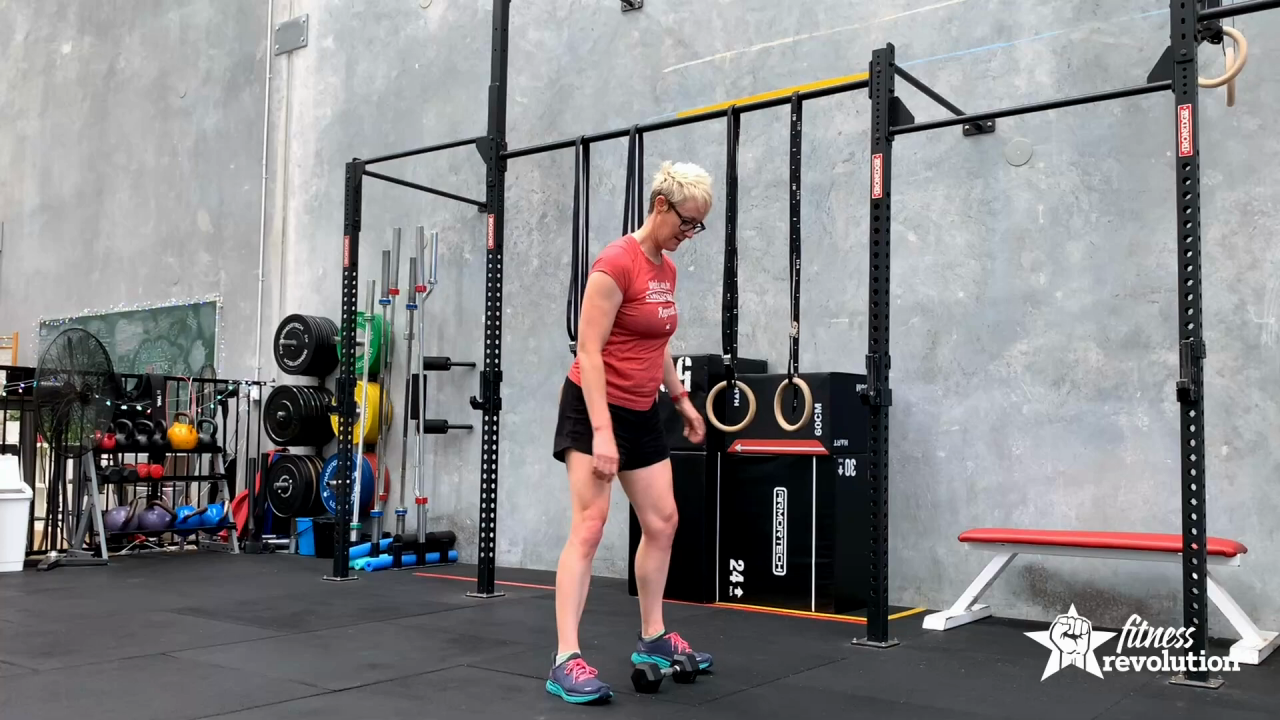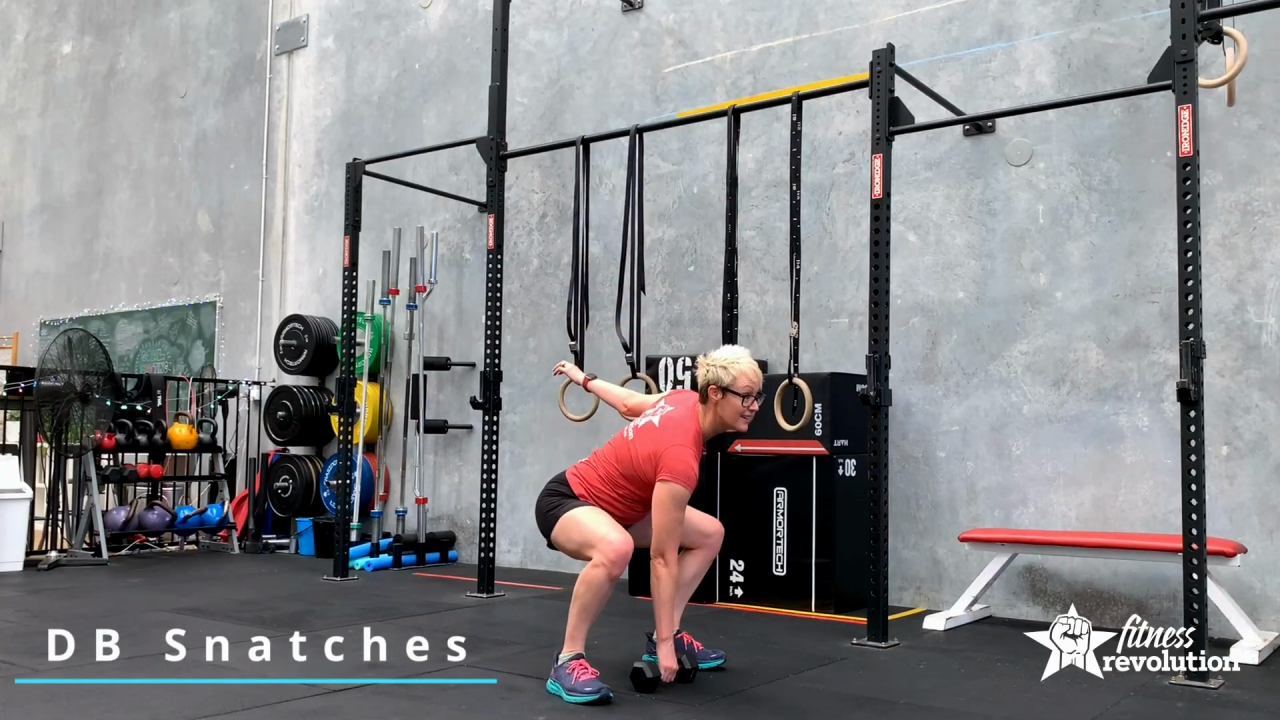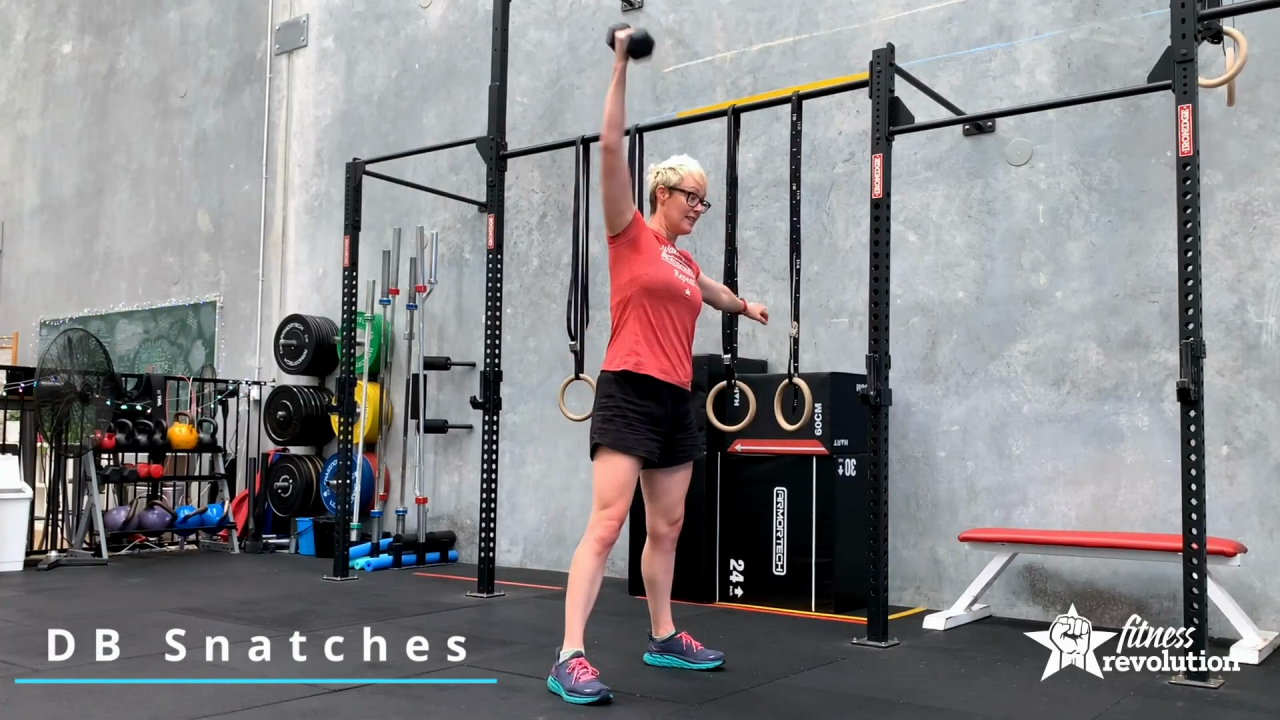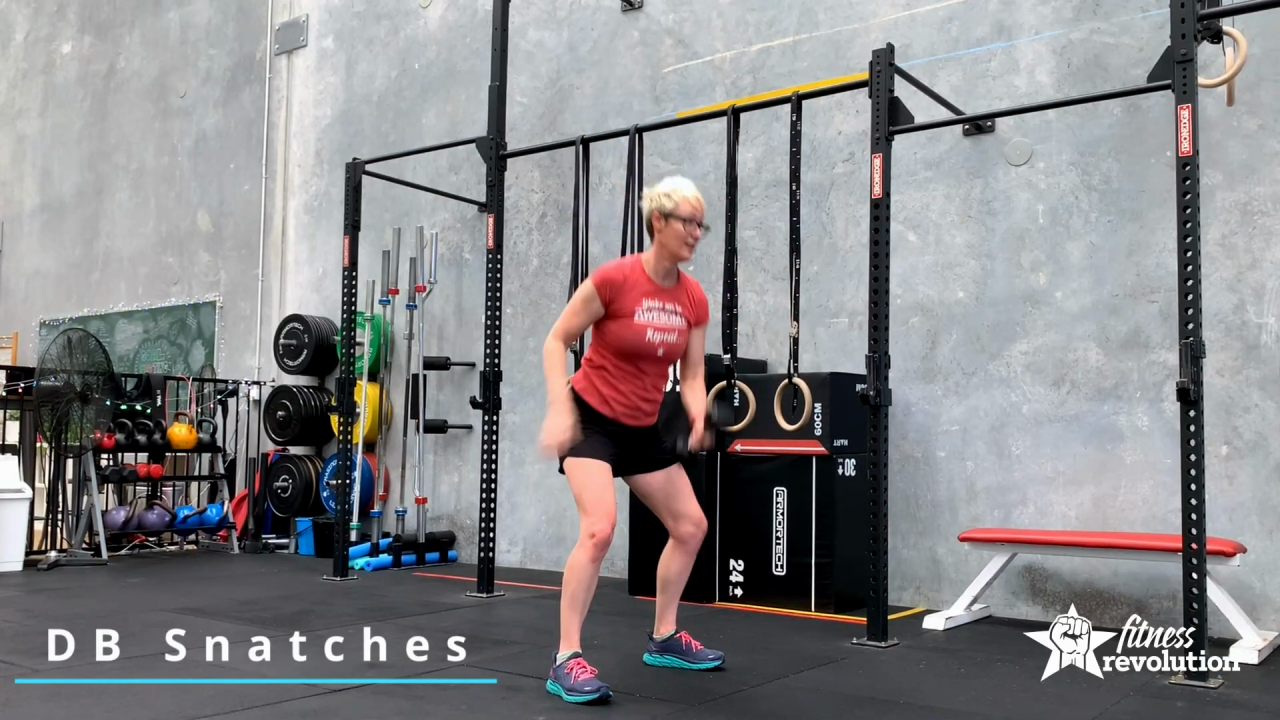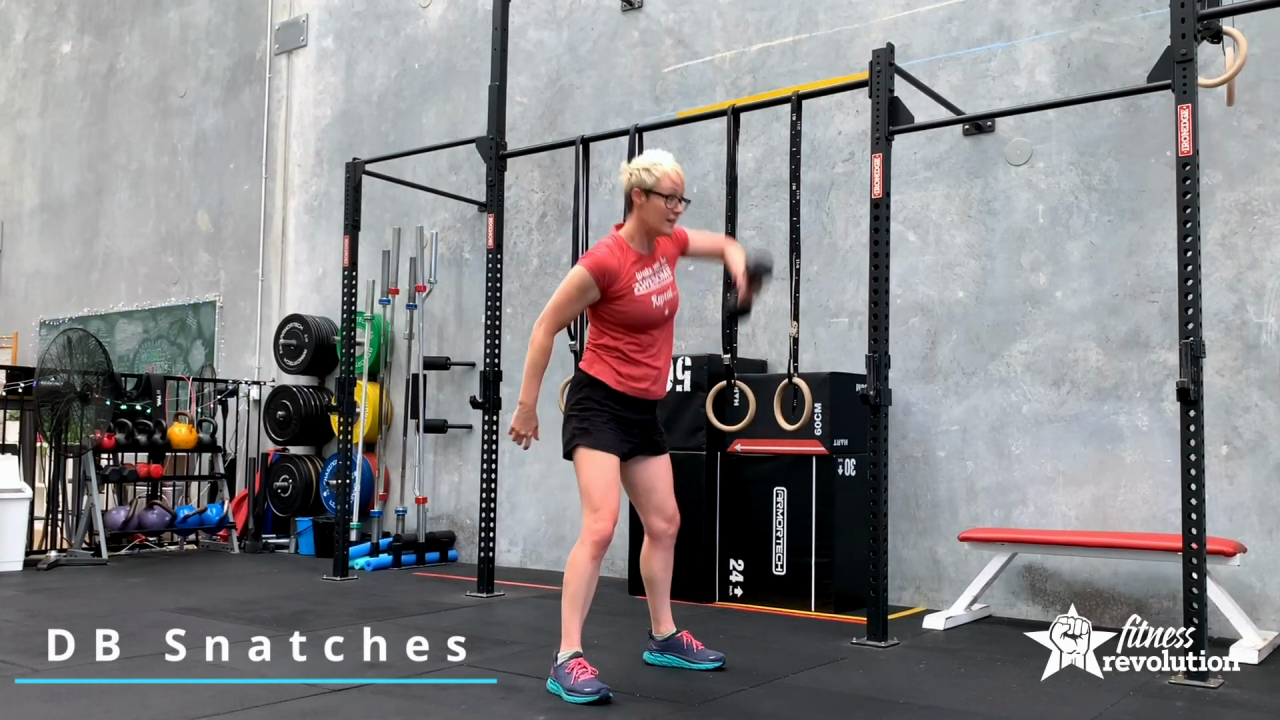
dt=1s
person 1, frame 1
left shoulder: (666, 268)
right shoulder: (616, 262)
right elbow: (589, 353)
left wrist: (683, 401)
right wrist: (602, 434)
left hip: (641, 411)
right hip: (594, 409)
left knee: (662, 522)
right knee: (590, 525)
left ankle: (652, 638)
right ankle: (565, 660)
person 1, frame 2
left shoulder: (687, 401)
right shoulder: (681, 457)
left elbow: (631, 404)
right elbow: (663, 558)
left wrist: (585, 379)
right wrist: (664, 646)
left hip: (610, 502)
right hip: (566, 501)
left knee: (710, 534)
right knee: (616, 549)
left ankle: (668, 636)
right ankle: (568, 661)
person 1, frame 3
left shoulder: (683, 260)
right shoulder: (629, 233)
left elbow: (702, 289)
right elbow: (610, 146)
left wrist: (742, 304)
right wrist: (621, 67)
left hip: (675, 400)
right hip: (629, 394)
left knee: (666, 528)
right knee: (606, 527)
left ankle: (664, 637)
right ankle: (569, 658)
person 1, frame 4
left shoulder: (694, 297)
right shoulder: (614, 278)
left elbow: (692, 376)
right elbow: (558, 340)
left wrist: (700, 418)
right wrist: (560, 408)
left hip: (645, 429)
right hip: (593, 421)
left knee: (690, 526)
right knee: (599, 530)
left ankle: (664, 638)
right ankle: (568, 659)
person 1, frame 5
left shoulder: (667, 242)
right shoulder: (603, 261)
left elbow: (718, 243)
right elbow: (546, 328)
left wrist: (738, 263)
right wrist: (526, 404)
left hip: (644, 407)
right hip: (599, 401)
left knee: (663, 524)
right knee: (600, 527)
left ankle: (664, 637)
right ankle: (568, 660)
